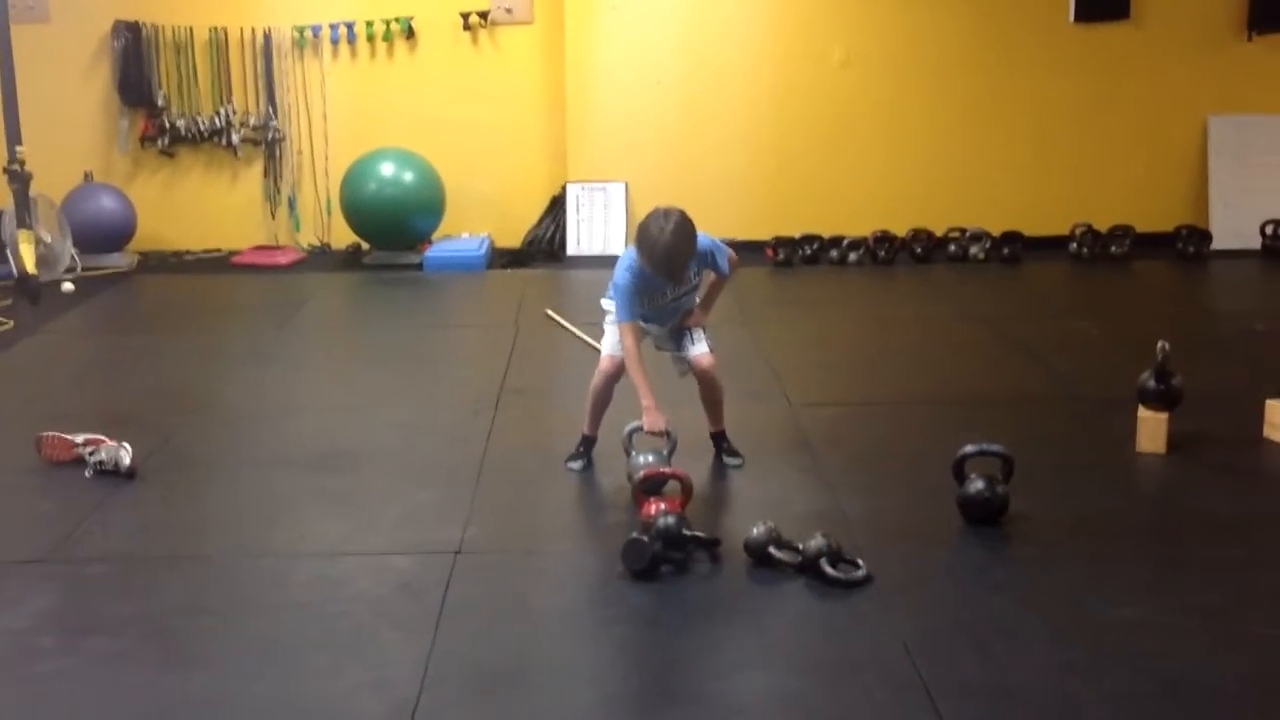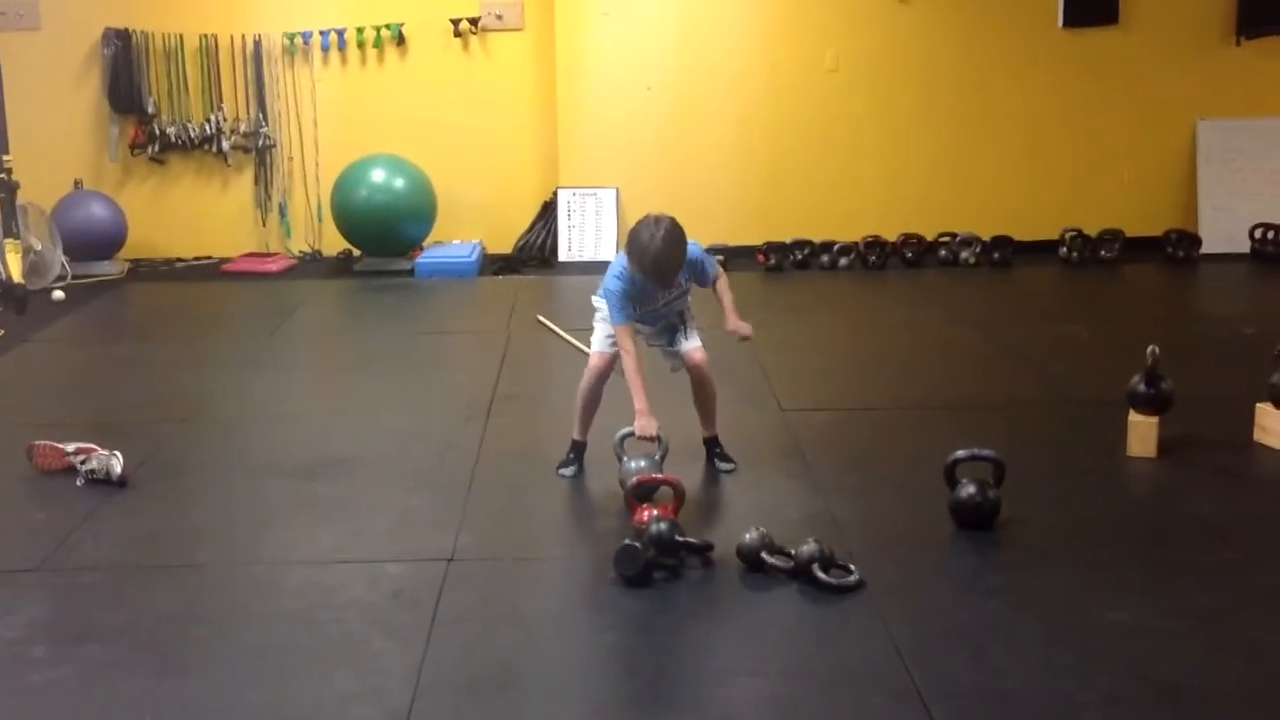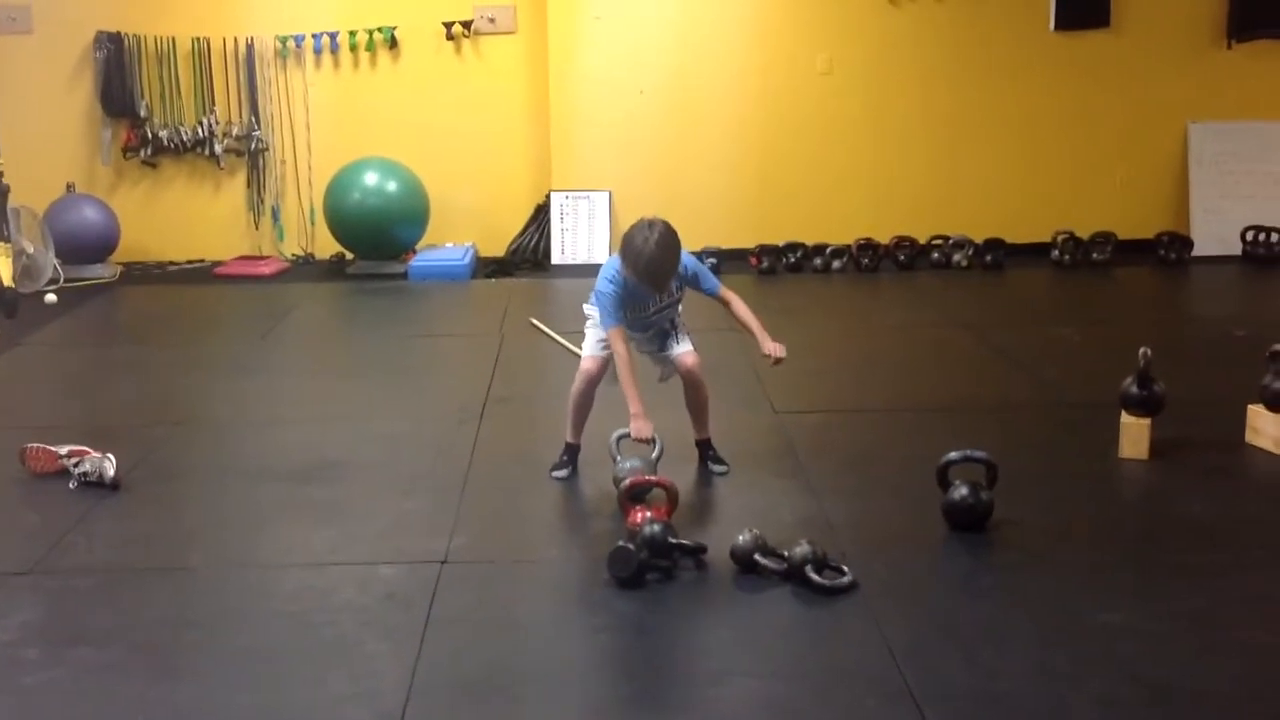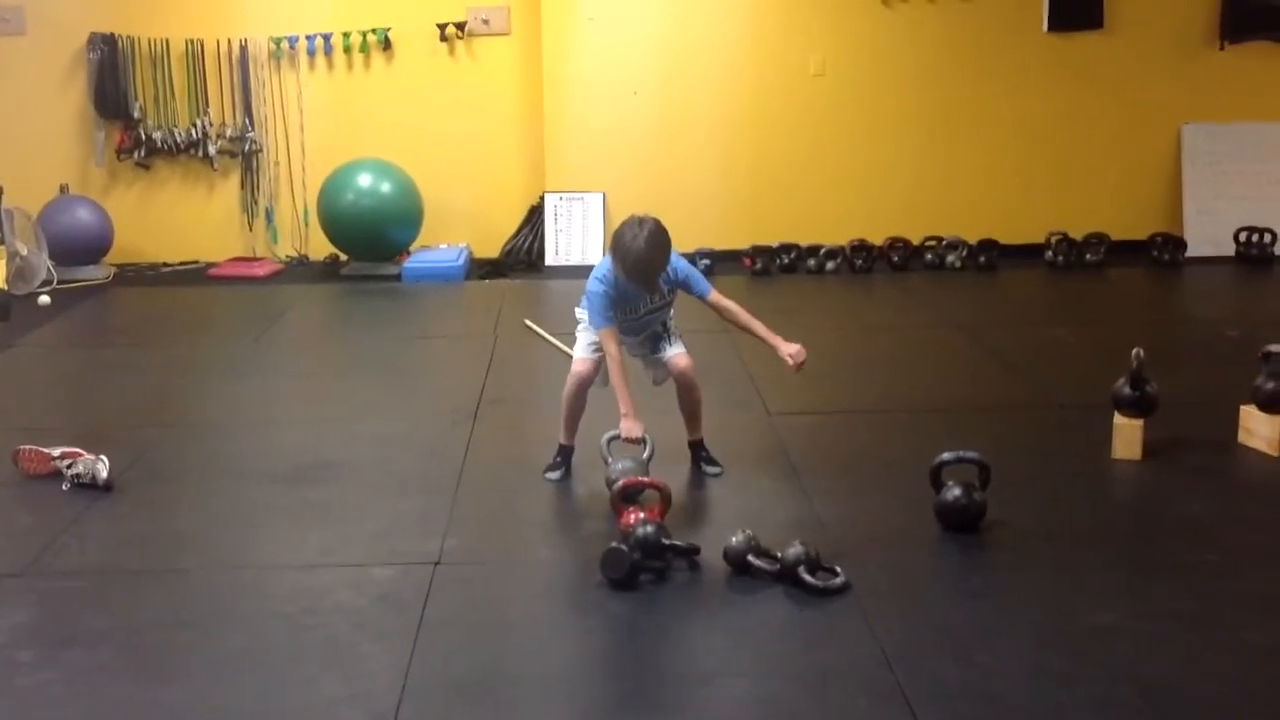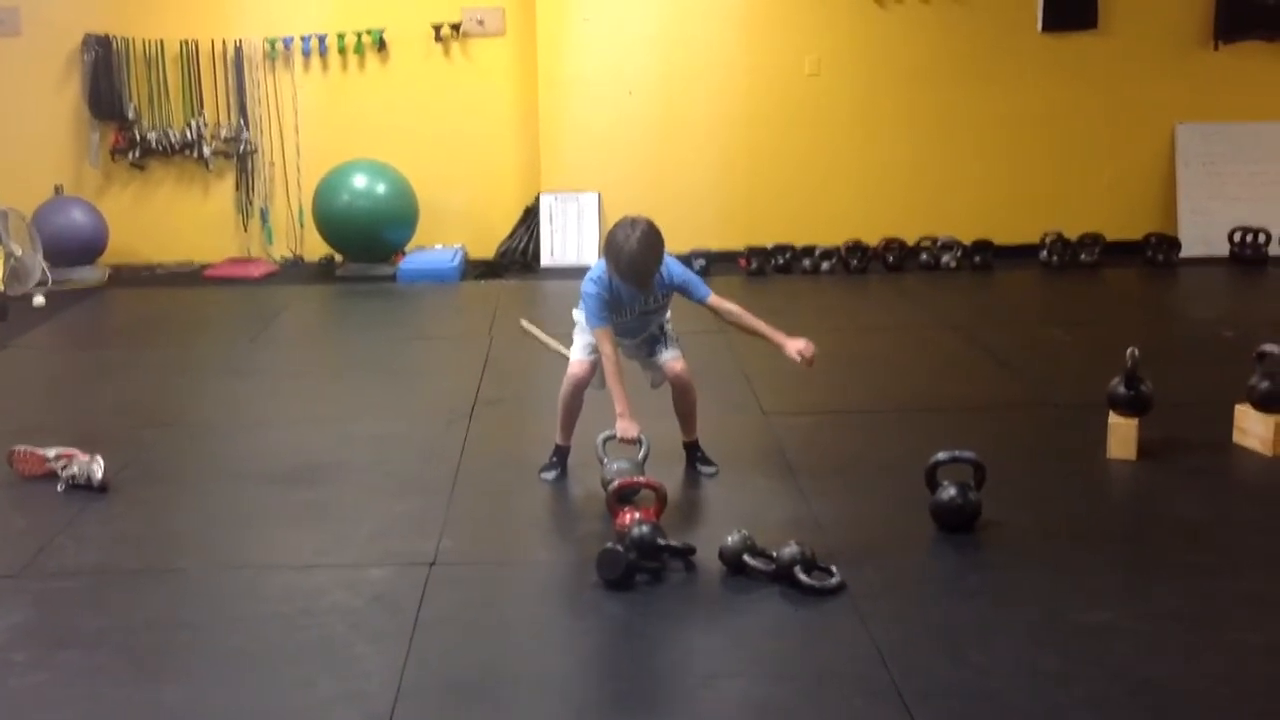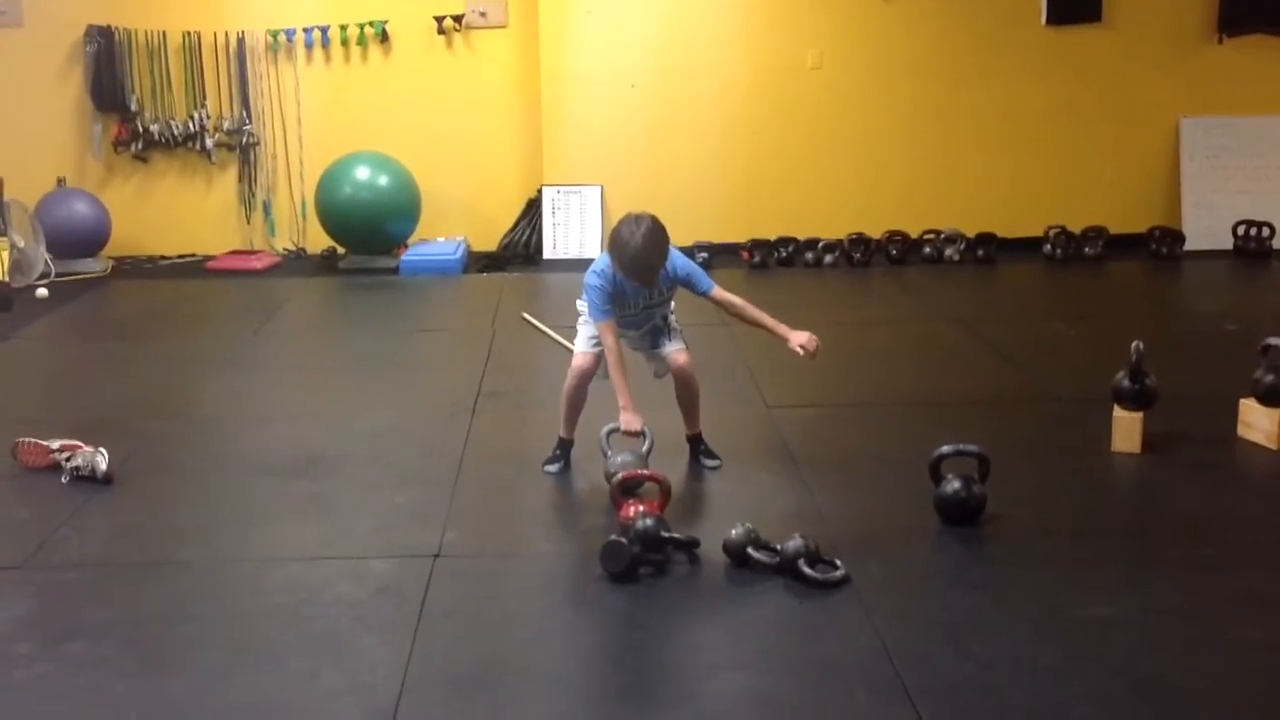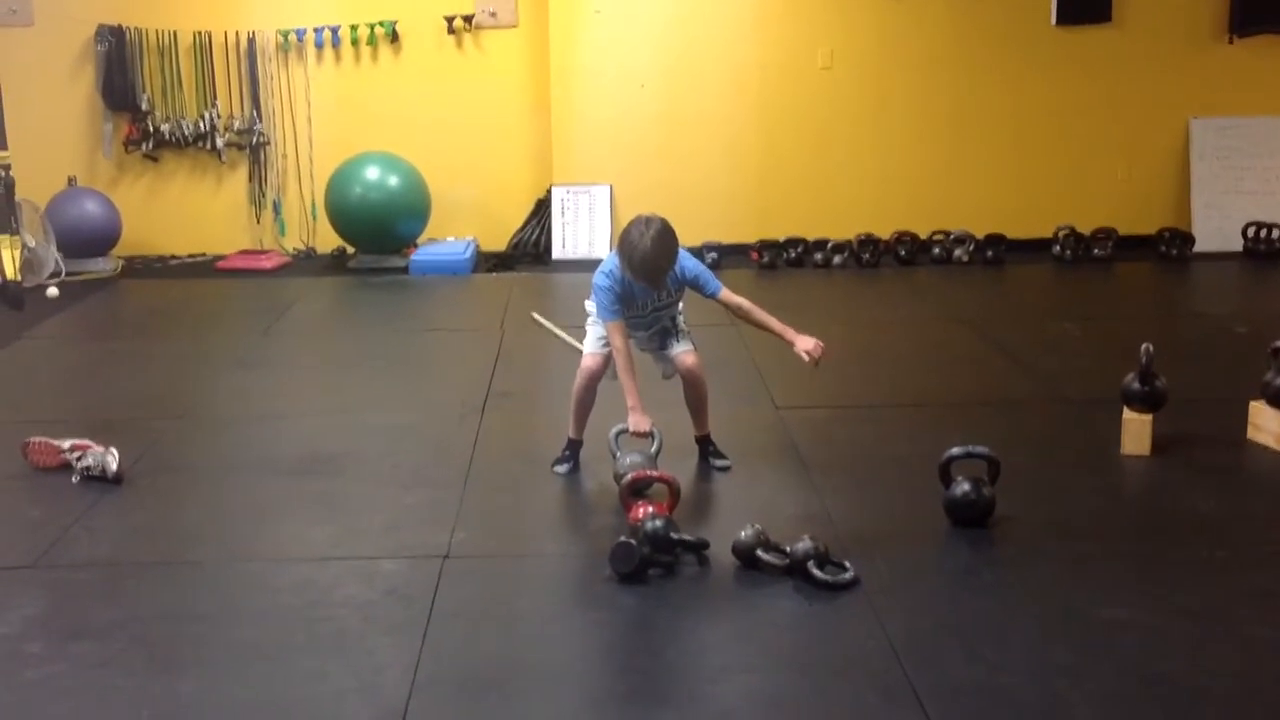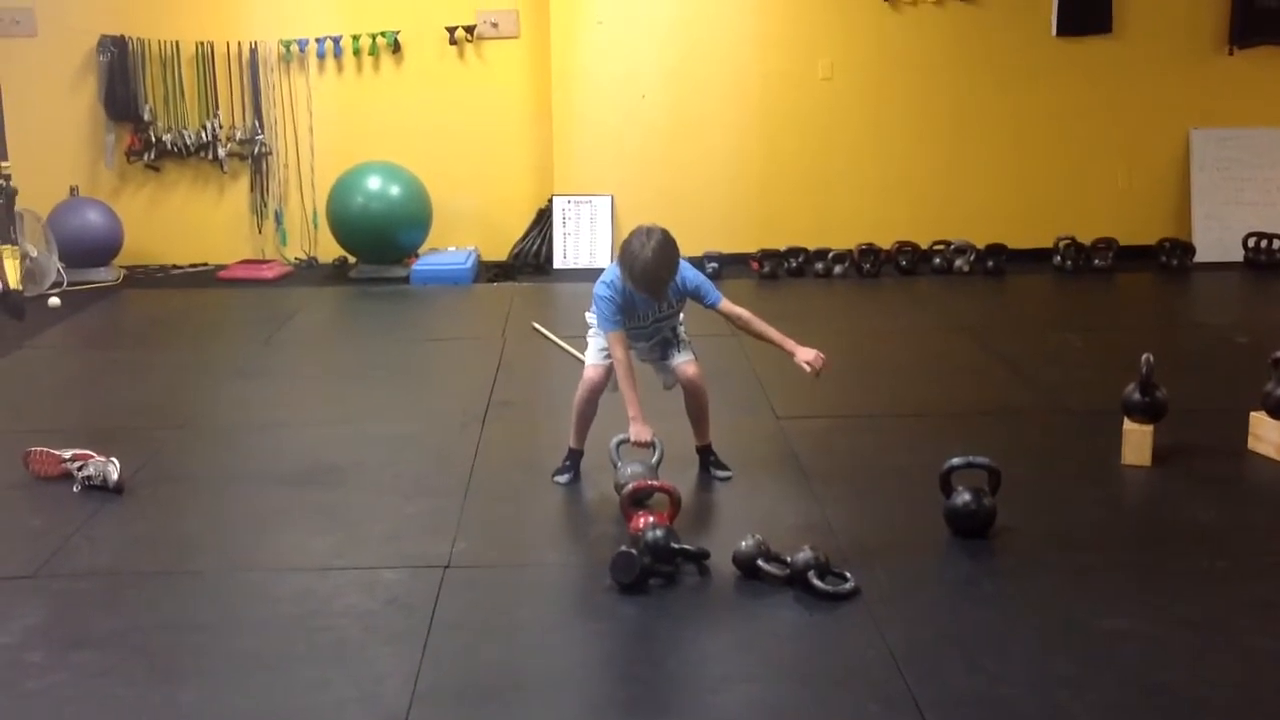
dt=0.4s
person 1, frame 1
left shoulder: (704, 248)
right shoulder: (628, 272)
left elbow: (731, 261)
right elbow: (630, 342)
left wrist: (703, 309)
right wrist: (649, 407)
left hip: (680, 315)
right hip: (630, 315)
left knee: (705, 366)
right knee: (608, 368)
left ankle: (720, 438)
right ankle: (587, 440)
person 1, frame 2
left shoulder: (692, 256)
right shoulder: (619, 276)
left elbow: (717, 276)
right elbow: (628, 348)
left wrist: (731, 318)
right wrist: (643, 411)
left hip: (670, 314)
right hip: (619, 314)
left knee: (698, 363)
right knee: (598, 367)
left ankle: (713, 443)
right ankle: (577, 446)
person 1, frame 3
left shoulder: (684, 264)
right shoulder: (610, 280)
left elbow: (728, 298)
right elbow: (620, 349)
left wrist: (763, 339)
right wrist: (637, 414)
left hip: (661, 323)
right hip: (608, 322)
left knee: (691, 367)
right knee: (589, 371)
left ankle: (705, 446)
right ankle: (571, 449)
person 1, frame 4
left shoulder: (674, 266)
right shoulder: (601, 282)
left elbow: (722, 305)
right elbow: (612, 351)
left wrist: (779, 344)
right wrist: (628, 415)
left hip: (653, 326)
right hip: (601, 325)
left knee: (684, 369)
right knee: (581, 373)
left ankle: (698, 447)
right ankle: (564, 451)
person 1, frame 5
left shoulder: (669, 270)
right shoulder: (595, 283)
left elbow: (724, 308)
right elbow: (608, 351)
left wrist: (784, 341)
right wrist: (623, 415)
left hip: (650, 329)
right hip: (598, 328)
left knee: (680, 374)
right knee: (577, 376)
left ankle: (693, 449)
right ankle: (560, 452)
person 1, frame 6
left shoulder: (674, 263)
right shoulder: (599, 277)
left elbow: (728, 301)
right elbow: (611, 344)
left wrist: (787, 333)
right wrist: (626, 408)
left hip: (653, 320)
right hip: (602, 319)
left knee: (682, 365)
right knee: (581, 368)
left ankle: (696, 441)
right ankle: (563, 445)
person 1, frame 7
left shoulder: (684, 264)
right shoulder: (607, 277)
left elbow: (736, 303)
right elbow: (619, 344)
left wrist: (794, 337)
right wrist: (635, 409)
left hip: (662, 320)
right hip: (611, 319)
left knee: (691, 366)
right knee: (591, 368)
left ankle: (705, 442)
right ankle: (573, 445)
person 1, frame 8
left shoulder: (684, 275)
right shoulder: (608, 288)
left elbow: (736, 314)
right elbow: (620, 355)
left wrist: (794, 348)
right wrist: (636, 420)
left hip: (662, 331)
right hip: (612, 330)
left knee: (692, 377)
right knee: (593, 380)
left ankle: (705, 453)
right ankle: (573, 455)
